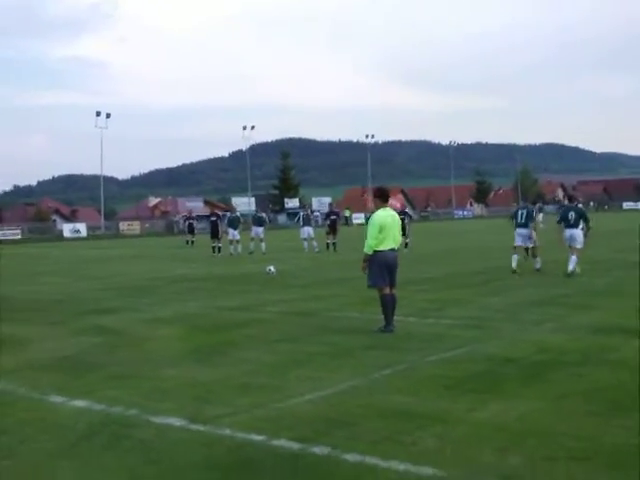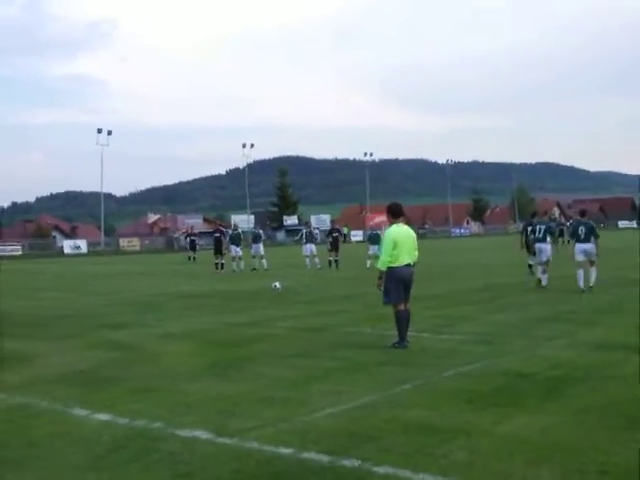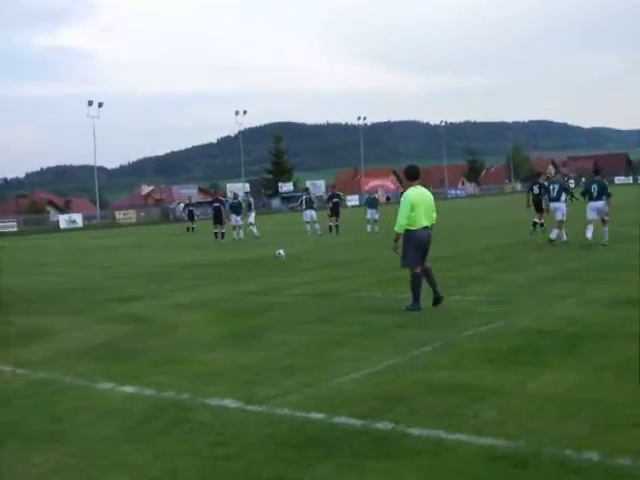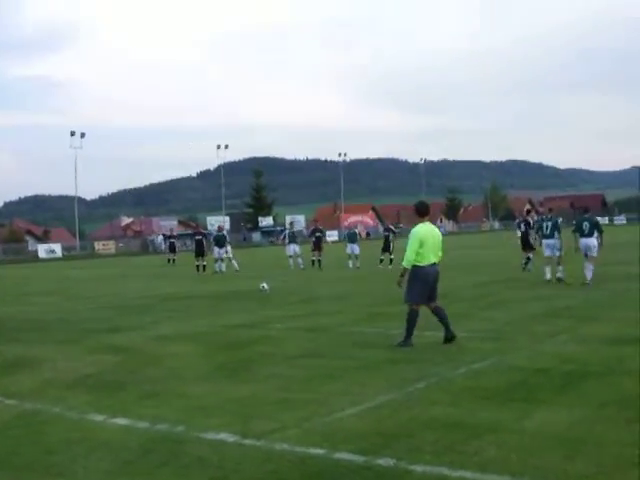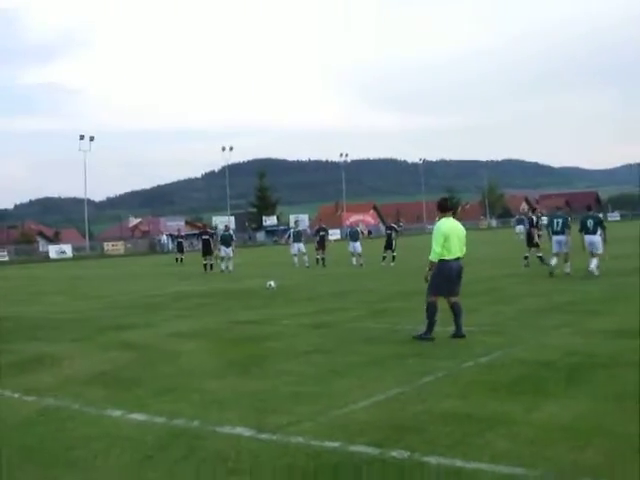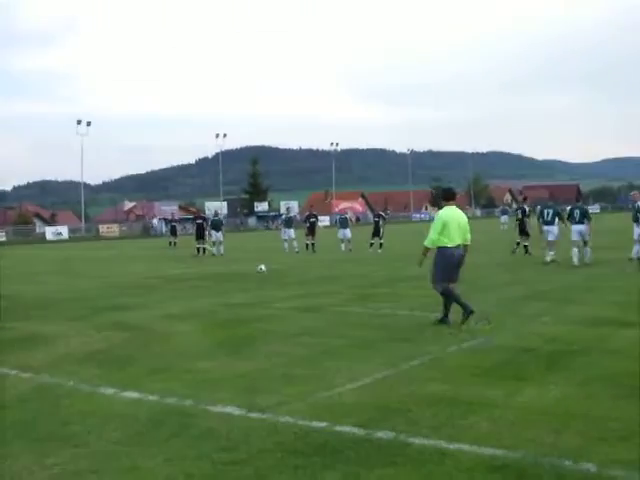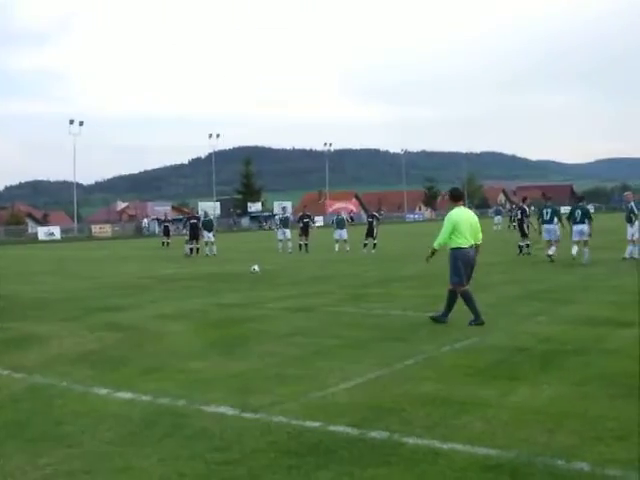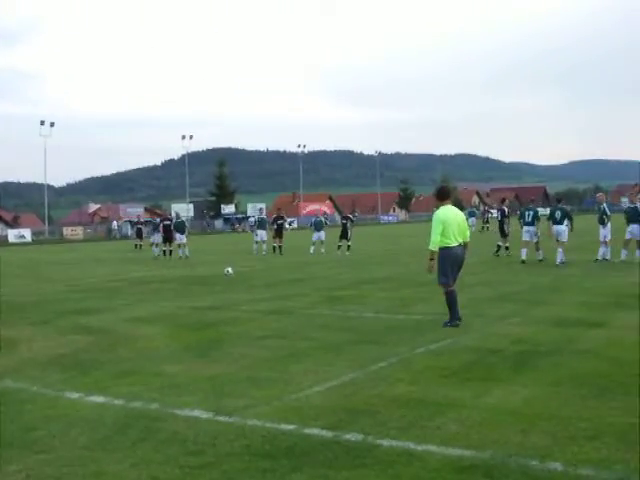
dt=0.3s
person 1, frame 1
left shoulder: (376, 217)
right shoulder: (395, 216)
left elbow: (371, 242)
right elbow: (399, 238)
left wrist: (365, 260)
left hip: (379, 255)
right hip: (393, 254)
left knee: (383, 290)
right knee: (391, 289)
left ankle: (388, 324)
right ankle: (391, 322)
person 1, frame 2
left shoulder: (390, 233)
right shoulder: (410, 231)
left elbow: (385, 258)
right elbow: (415, 254)
left wrist: (380, 277)
left hip: (395, 271)
right hip: (408, 270)
left knee: (398, 306)
right knee: (405, 304)
left ankle: (402, 340)
right ankle: (403, 337)
person 1, frame 3
left shoulder: (408, 195)
right shoulder: (428, 194)
left elbow: (402, 221)
right elbow: (433, 216)
left wrist: (396, 240)
left hip: (412, 234)
right hip: (426, 232)
left knee: (415, 268)
right knee: (423, 265)
left ankle: (416, 303)
right ankle: (436, 293)
person 1, frame 4
left shoulder: (416, 231)
right shoulder: (436, 231)
left elbow: (410, 257)
left wrist: (402, 275)
left hip: (420, 270)
right hip: (433, 269)
left knee: (414, 305)
right knee: (432, 303)
left ankle: (408, 339)
right ankle: (450, 332)
person 1, frame 5
left shoulder: (440, 226)
right shoulder: (459, 226)
left elbow: (436, 250)
right elbow: (463, 249)
left wrist: (429, 269)
left hip: (443, 264)
right hip: (457, 264)
left knee: (432, 297)
right knee: (453, 298)
left ankle: (428, 332)
right ankle: (459, 330)
person 1, frame 6
left shoulder: (441, 214)
right shoulder: (462, 215)
left elbow: (432, 237)
right elbow: (467, 238)
left wrist: (423, 254)
right wrist: (464, 255)
left hip: (444, 252)
right hip: (457, 251)
left knee: (439, 285)
right knee: (448, 284)
left ankle: (466, 307)
right ankle: (445, 317)
person 1, frame 7
left shoulder: (452, 215)
right shoulder: (472, 214)
left elbow: (442, 238)
right elbow: (478, 237)
left wrist: (431, 253)
right wrist: (475, 254)
left hip: (458, 253)
right hip: (470, 252)
left knee: (461, 287)
right knee: (454, 285)
left ankle: (477, 317)
right ankle: (444, 315)
person 1, frame 8
left shoulder: (439, 214)
right shoulder: (459, 213)
left elbow: (435, 240)
right elbow: (466, 236)
left wrist: (431, 259)
right wrist: (464, 252)
left hip: (447, 251)
right hip: (459, 250)
left knee: (447, 286)
right knee: (449, 284)
left ankle: (454, 319)
right ankle: (456, 314)
